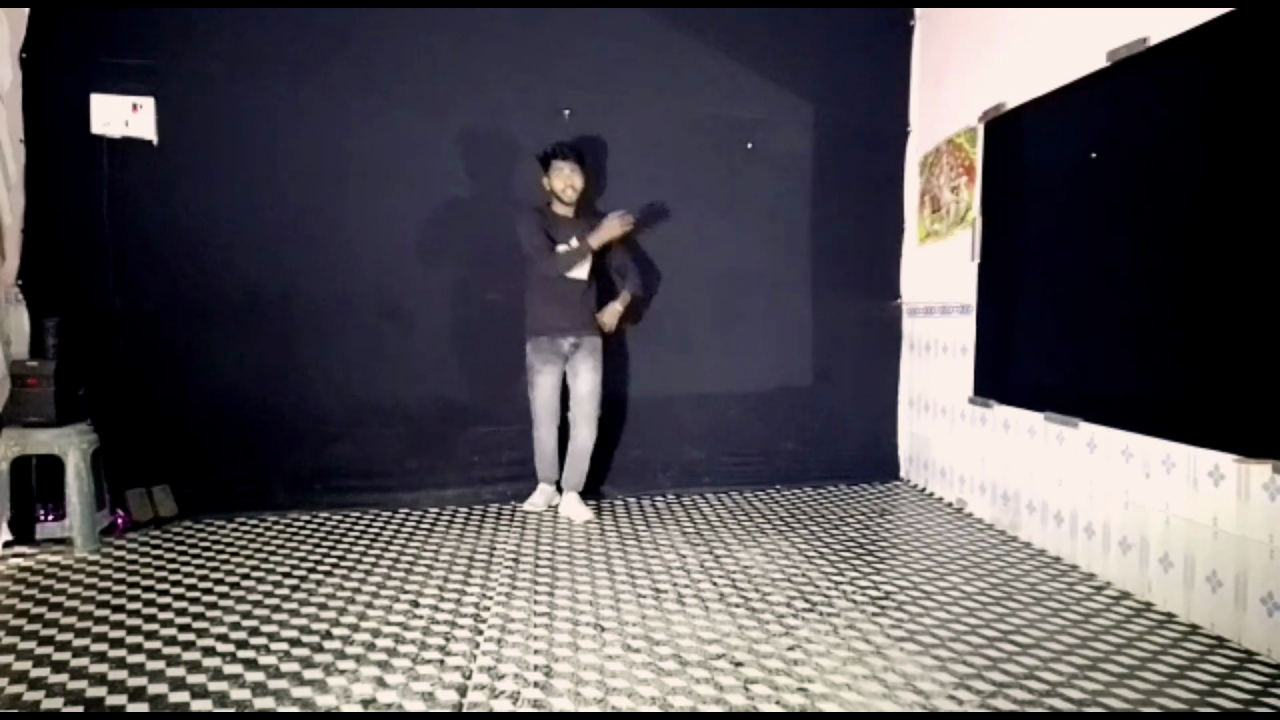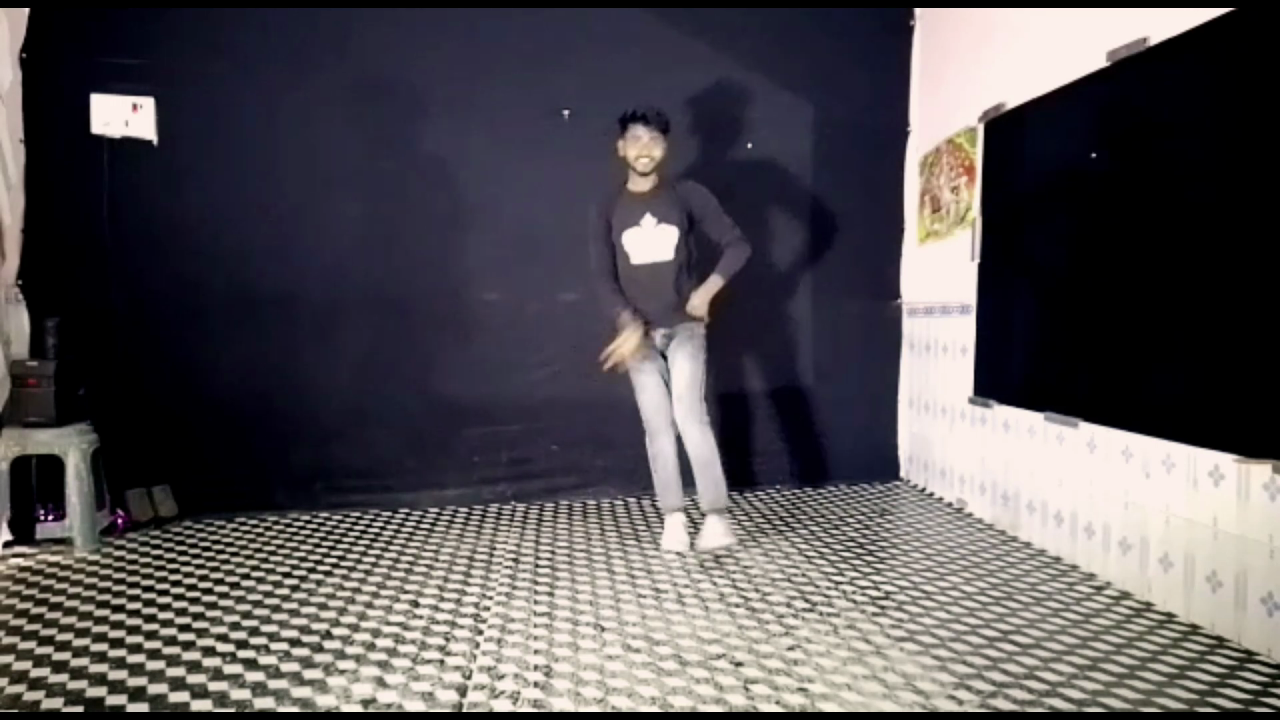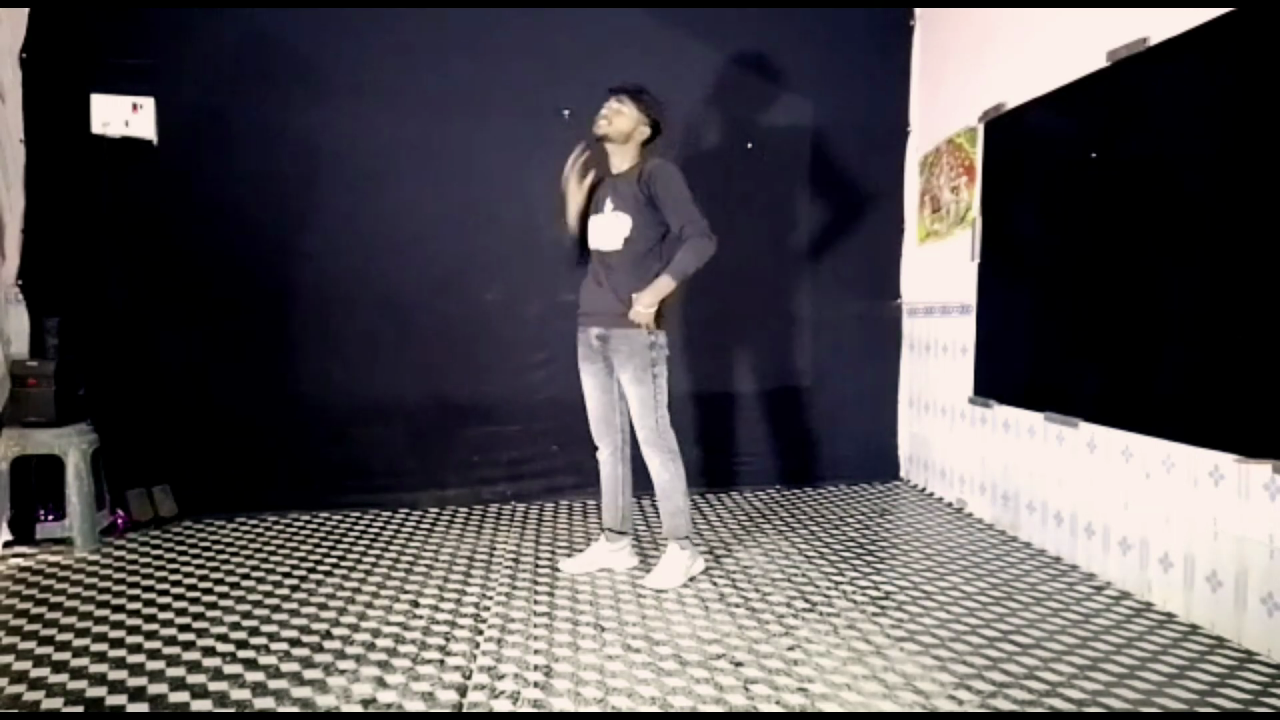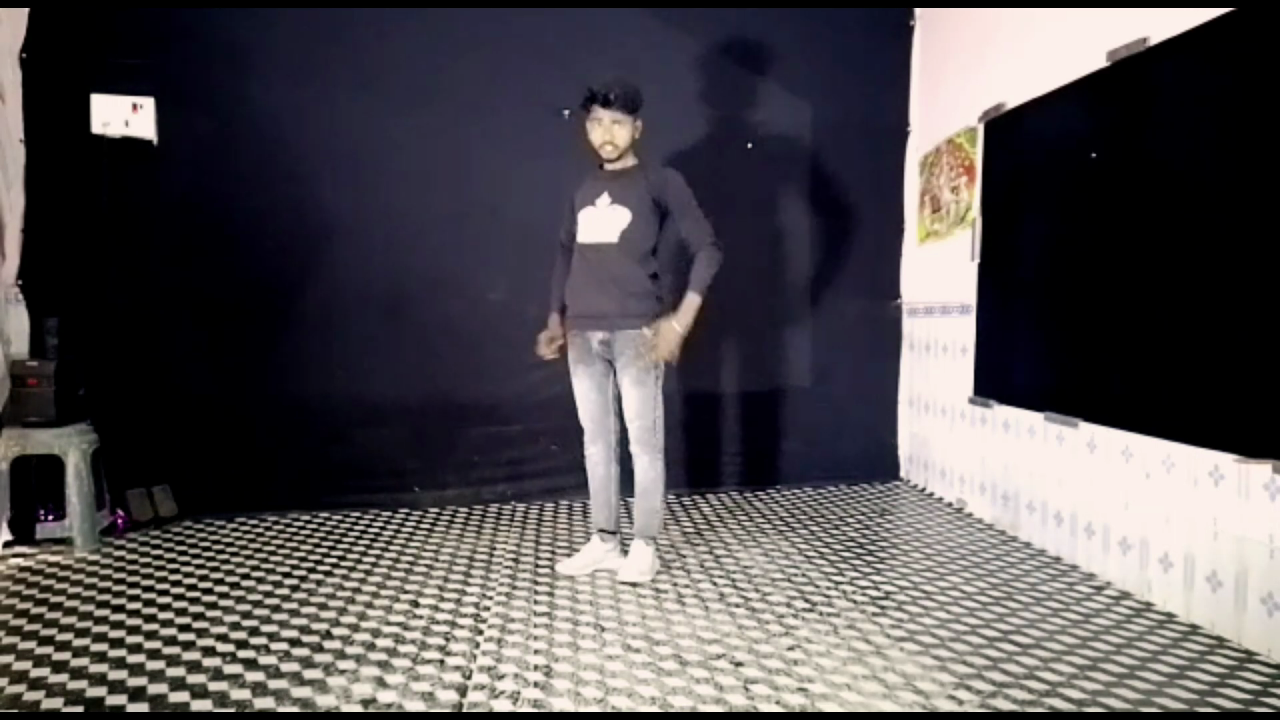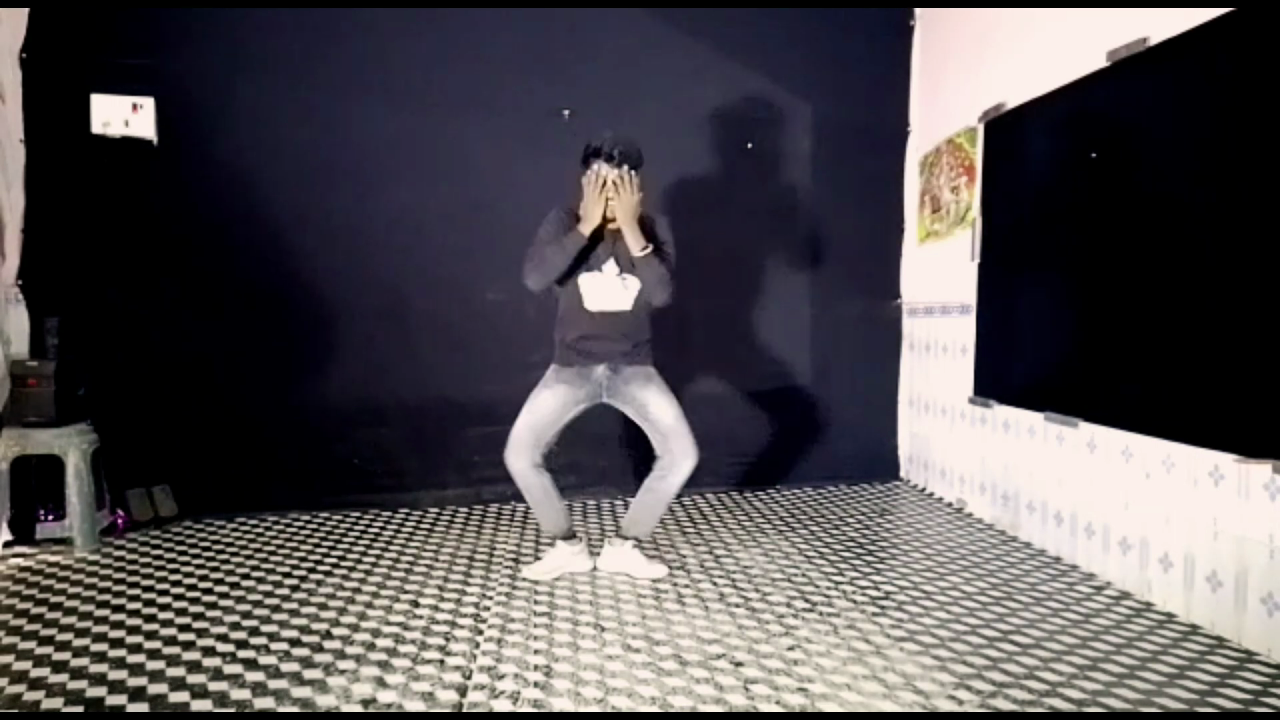
dt=1s
person 1, frame 1
left shoulder: (594, 224)
right shoulder: (532, 220)
left elbow: (627, 272)
right elbow: (545, 264)
left wrist: (619, 303)
right wrist: (596, 241)
left hip: (586, 336)
right hip: (544, 336)
left knee: (585, 419)
right knee: (545, 419)
left ankle: (572, 494)
right ankle: (546, 486)
person 1, frame 2
left shoulder: (686, 194)
right shoulder: (607, 209)
left elbow: (736, 243)
right elbow: (604, 278)
left wrist: (707, 290)
right wrist: (628, 324)
left hip: (685, 324)
right hip: (643, 331)
left knee: (690, 414)
right knee: (657, 426)
left ankle: (715, 514)
right ankle: (674, 517)
person 1, frame 3
left shoulder: (658, 175)
right shoulder: (597, 186)
left elbow: (701, 240)
left wrist: (655, 293)
right wrist: (574, 212)
left hip: (635, 331)
right hip: (591, 329)
left knee: (653, 439)
right knee: (608, 442)
left ankle: (681, 548)
right ankle: (615, 542)
person 1, frame 4
left shoulder: (661, 182)
right shoulder: (583, 190)
left elbow: (707, 250)
left wrist: (680, 320)
right wrist: (556, 319)
left hip: (635, 331)
right hip: (583, 332)
left knee: (644, 440)
right knee: (596, 440)
left ankle: (644, 546)
right ankle: (604, 542)
person 1, frame 5
left shoulder: (652, 229)
right shoulder: (562, 222)
left elbow: (660, 295)
right elbow: (535, 278)
left wrist: (629, 227)
right wrist: (588, 222)
left hip: (632, 367)
right hip: (572, 366)
left knee: (682, 453)
right knee: (519, 454)
left ankle: (626, 545)
right ankle: (567, 545)
